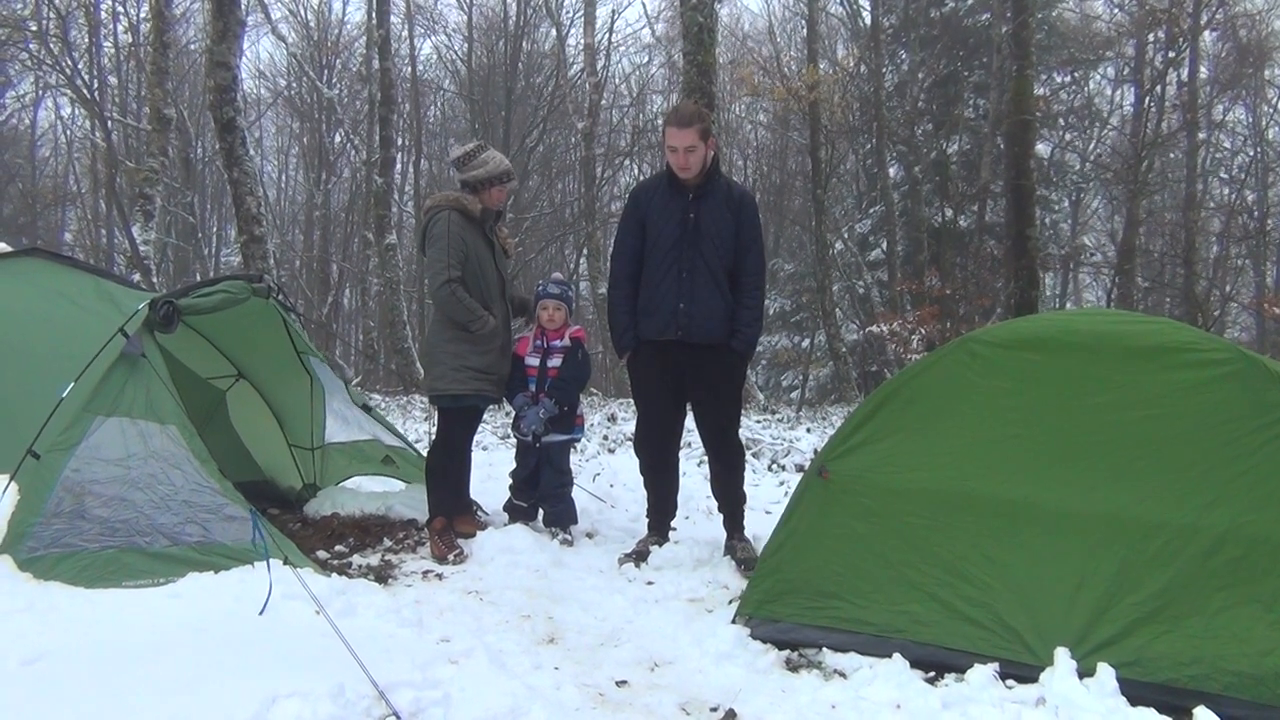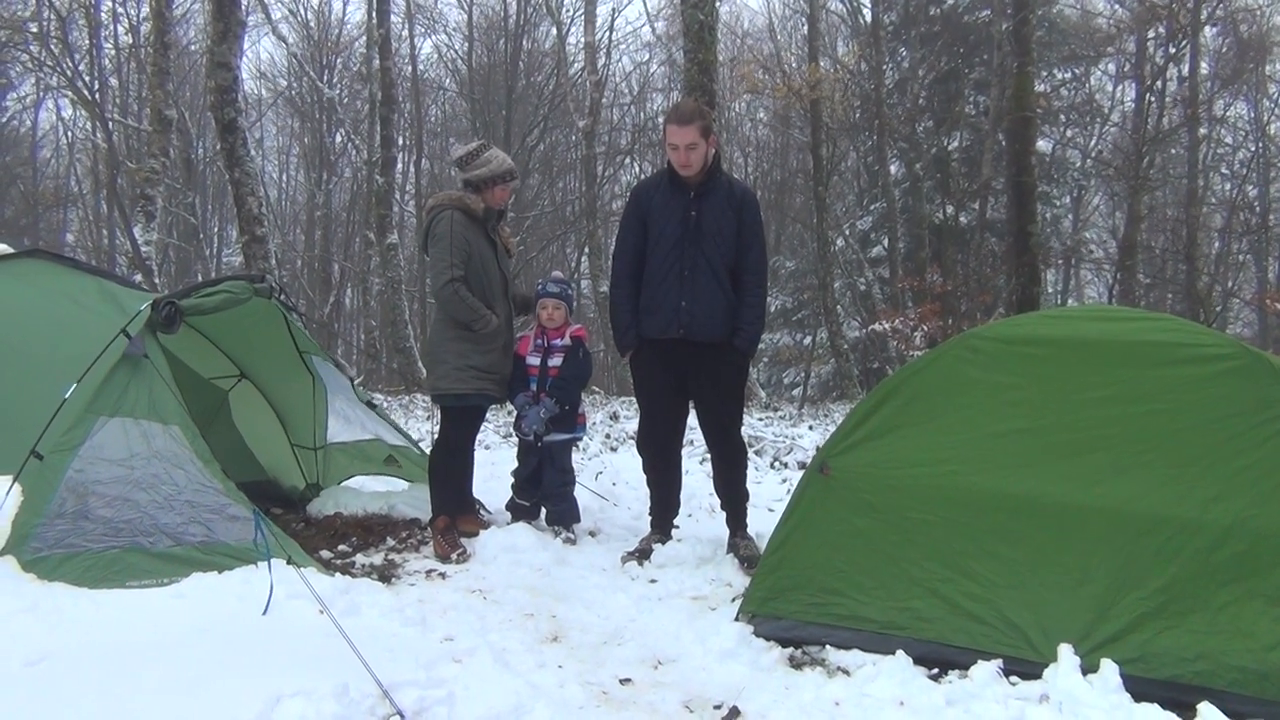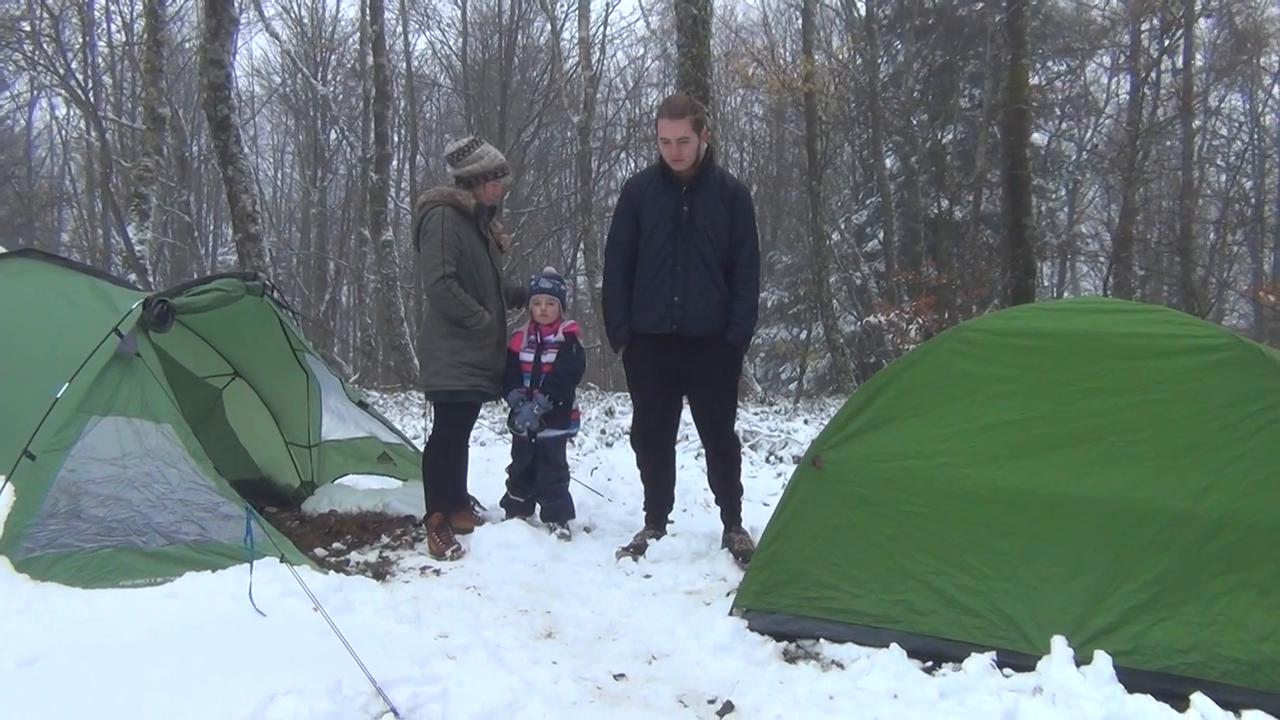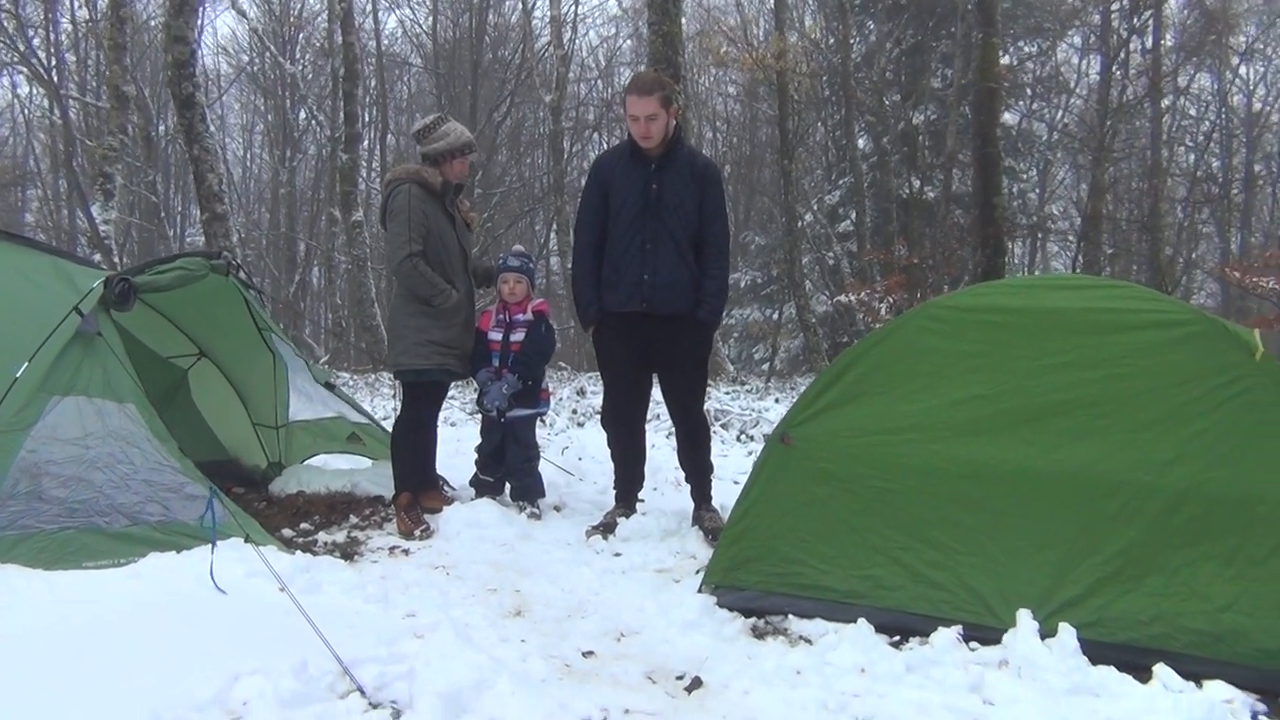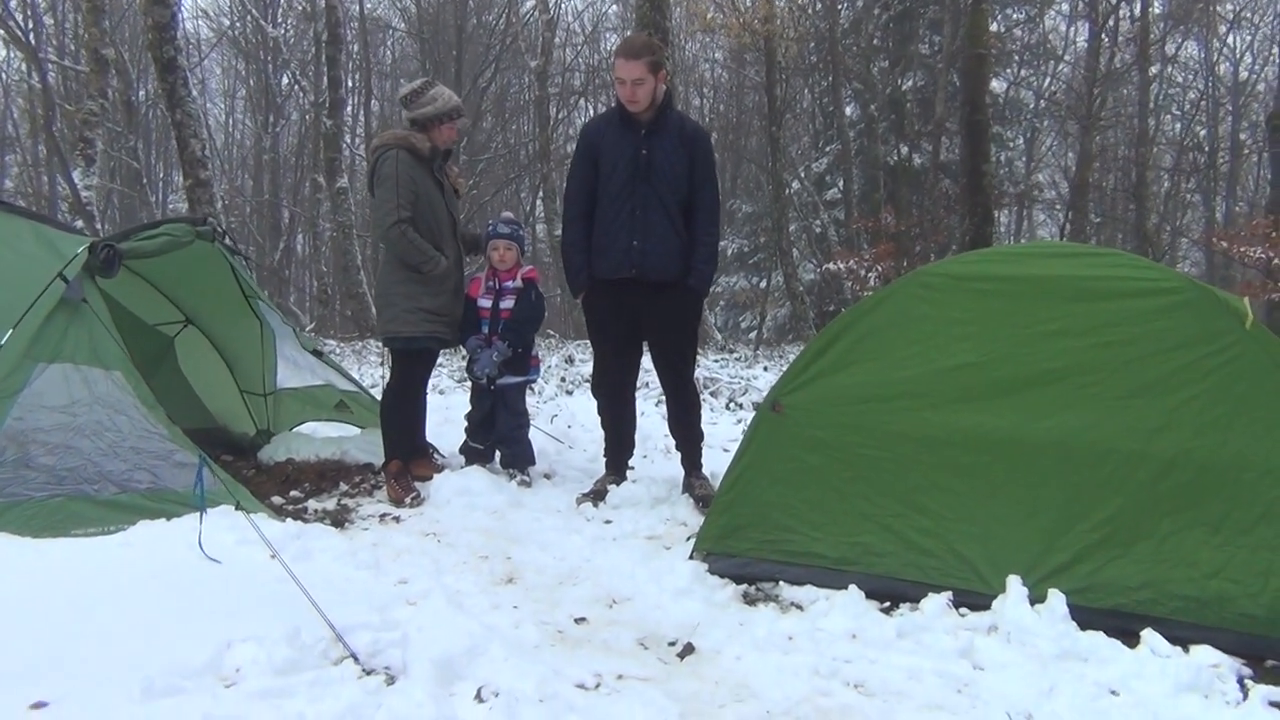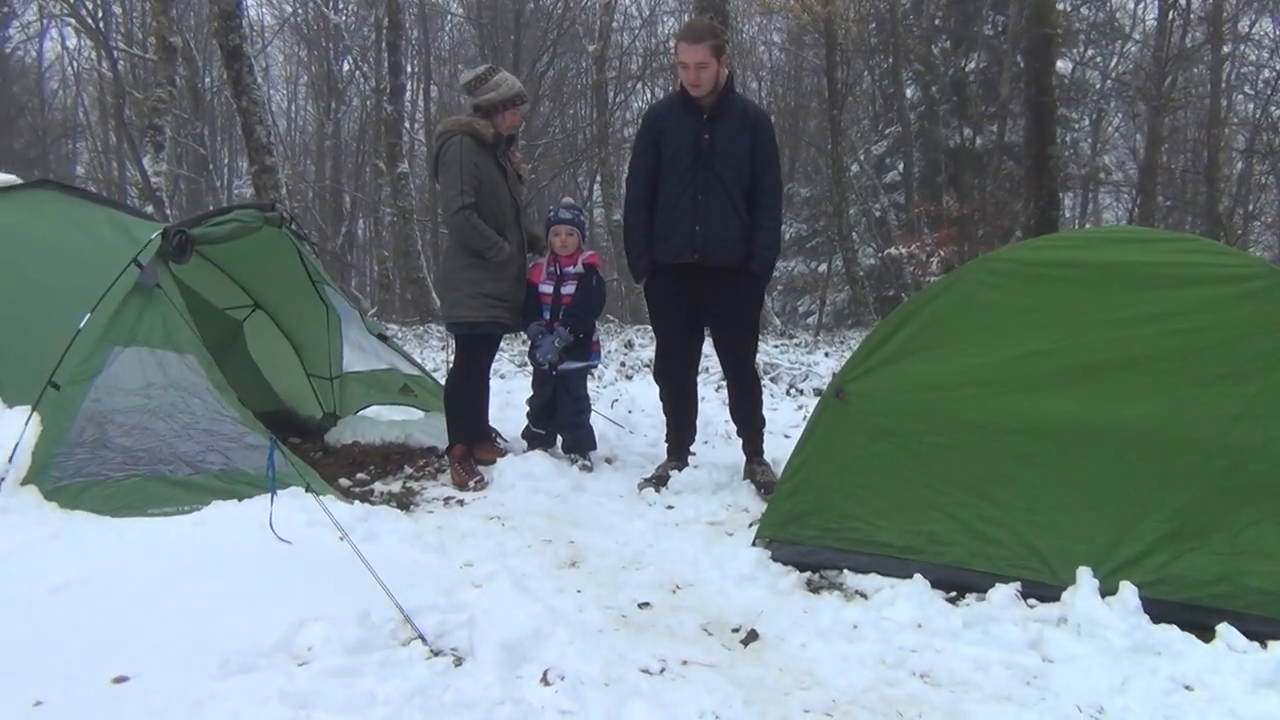
dt=0.5s
person 1, frame 1
left shoulder: (737, 200)
right shoulder: (645, 197)
left elbow: (751, 278)
right elbow: (622, 272)
left wrist: (743, 342)
right wrist: (624, 338)
left hip: (715, 347)
right hip: (655, 346)
left knee: (723, 444)
right knee: (655, 444)
left ankle: (736, 532)
right ankle: (657, 529)
person 1, frame 2
left shoulder: (738, 198)
right shoulder: (647, 195)
left elbow: (753, 276)
right elbow: (624, 270)
left wrist: (745, 341)
right wrist: (627, 337)
left hip: (718, 345)
right hip: (656, 344)
left knee: (725, 442)
right knee: (658, 443)
left ankle: (738, 529)
right ankle: (660, 527)
person 1, frame 3
left shoulder: (731, 192)
right shoulder: (639, 190)
left elbow: (746, 270)
right elbow: (617, 265)
left wrist: (738, 335)
right wrist: (619, 332)
left hip: (711, 340)
right hip: (650, 339)
left knee: (719, 437)
right knee: (652, 438)
left ankle: (733, 525)
right ankle: (654, 522)
person 1, frame 4
left shoulder: (700, 170)
right shoulder: (608, 167)
left elbow: (716, 248)
right elbow: (586, 244)
left wrist: (708, 313)
right wrist: (589, 311)
left hip: (681, 318)
right hip: (619, 318)
left knee: (688, 415)
right knee: (622, 417)
left ankle: (703, 502)
right ankle: (625, 500)
person 1, frame 5
left shoulder: (689, 135)
right shoulder: (597, 133)
left elbow: (706, 214)
right elbow: (576, 210)
left wrist: (699, 280)
right wrist: (578, 277)
left hip: (671, 285)
right hip: (609, 284)
left knee: (678, 382)
right knee: (612, 384)
left ankle: (693, 469)
right ankle: (615, 467)
person 1, frame 6
left shoulder: (752, 120)
right shoulder: (659, 118)
left elbow: (768, 198)
right elbow: (638, 195)
left wrist: (760, 265)
right wrist: (641, 263)
left hip: (733, 270)
right hip: (671, 270)
left knee: (740, 368)
right knee: (674, 369)
left ankle: (755, 456)
right ankle: (677, 453)
person 2, frame 1
left shoulder: (486, 226)
right shoulder: (449, 222)
right elbow: (443, 288)
left wrist: (530, 307)
right wrist: (486, 324)
left hip: (481, 356)
right hip: (456, 356)
left knee: (464, 437)
right knee: (451, 438)
left ankle: (460, 510)
right ankle: (440, 525)
person 2, frame 2
left shoulder: (488, 225)
right shoulder: (451, 221)
right elbow: (446, 287)
left wrist: (535, 303)
right wrist: (490, 323)
left hip: (483, 355)
right hip: (458, 356)
left knee: (467, 436)
right knee: (453, 437)
left ankle: (463, 510)
right ankle: (443, 524)
person 2, frame 3
left shoulder: (480, 221)
right shoulder: (443, 217)
right elbow: (438, 284)
left wrist: (528, 295)
right wrist: (482, 320)
left hip: (476, 352)
right hip: (452, 352)
left knee: (461, 432)
right knee: (447, 433)
left ankle: (458, 507)
right ankle: (437, 521)
person 2, frame 4
left shoulder: (447, 199)
right shoulder: (409, 195)
right elbow: (404, 262)
left wrist: (496, 275)
right wrist: (449, 298)
left hip: (445, 330)
right hip: (420, 331)
left knee: (429, 412)
right knee: (416, 412)
left ankle: (427, 486)
right ankle: (406, 500)
person 2, frame 5
left shoulder: (435, 164)
right shoulder: (397, 160)
right elbow: (392, 228)
left wrist: (482, 243)
right wrist: (438, 266)
left hip: (434, 297)
right hip: (409, 297)
left knee: (419, 379)
right knee: (406, 379)
left ankle: (417, 453)
right ankle: (396, 468)
person 2, frame 6
left shoulder: (499, 151)
right shoulder: (460, 146)
right elbow: (458, 214)
left wrist: (538, 243)
right wrist: (502, 252)
left hip: (497, 282)
right hip: (472, 283)
left knee: (483, 363)
right knee: (469, 364)
left ankle: (480, 438)
right ankle: (459, 452)
person 3, frame 1
left shoulder: (574, 345)
right shoulder: (525, 344)
left elbow: (570, 384)
right elbow: (514, 380)
left wrist: (543, 411)
right wrist: (524, 406)
left hip: (560, 423)
right hip: (527, 424)
left knee: (555, 475)
right knee: (524, 472)
left ankle: (560, 523)
right ankle: (518, 516)
person 3, frame 2
left shoulder: (575, 344)
right shoulder: (526, 343)
left elbow: (571, 383)
right elbow: (515, 380)
left wrist: (544, 410)
right wrist: (525, 405)
left hip: (561, 422)
right hip: (529, 423)
left knee: (558, 475)
right knee: (526, 471)
left ankle: (562, 522)
right ankle: (521, 515)
person 3, frame 3
left shoulder: (568, 340)
right shoulder: (520, 339)
left elbow: (564, 379)
right elbow: (509, 376)
left wrist: (538, 406)
right wrist: (519, 402)
left hip: (555, 418)
right hip: (522, 419)
left knee: (551, 470)
right knee: (520, 467)
left ankle: (557, 518)
right ankle: (515, 511)
person 3, frame 4
left shoulder: (538, 319)
right shoulder: (489, 318)
left elbow: (534, 358)
right elbow: (478, 355)
left wrist: (507, 385)
right wrist: (487, 381)
left hip: (524, 397)
right hip: (492, 399)
left knee: (521, 450)
right knee: (490, 447)
left ankle: (527, 497)
right ankle: (485, 491)
person 3, frame 5
left shoulder: (527, 286)
right shoulder: (478, 285)
left elbow: (524, 325)
right elbow: (467, 322)
left wrist: (497, 352)
right wrist: (477, 349)
left hip: (514, 365)
right hip: (481, 366)
left knee: (511, 418)
right knee: (480, 415)
left ankle: (517, 465)
right ankle: (475, 459)
person 3, frame 6
left shoulder: (588, 271)
right shoulder: (539, 270)
left elbow: (585, 311)
right elbow: (529, 308)
left wrist: (559, 338)
right wrist: (539, 334)
left hip: (575, 350)
right hip: (543, 352)
left knee: (572, 402)
right knee: (541, 399)
left ankle: (578, 450)
right ankle: (537, 444)
